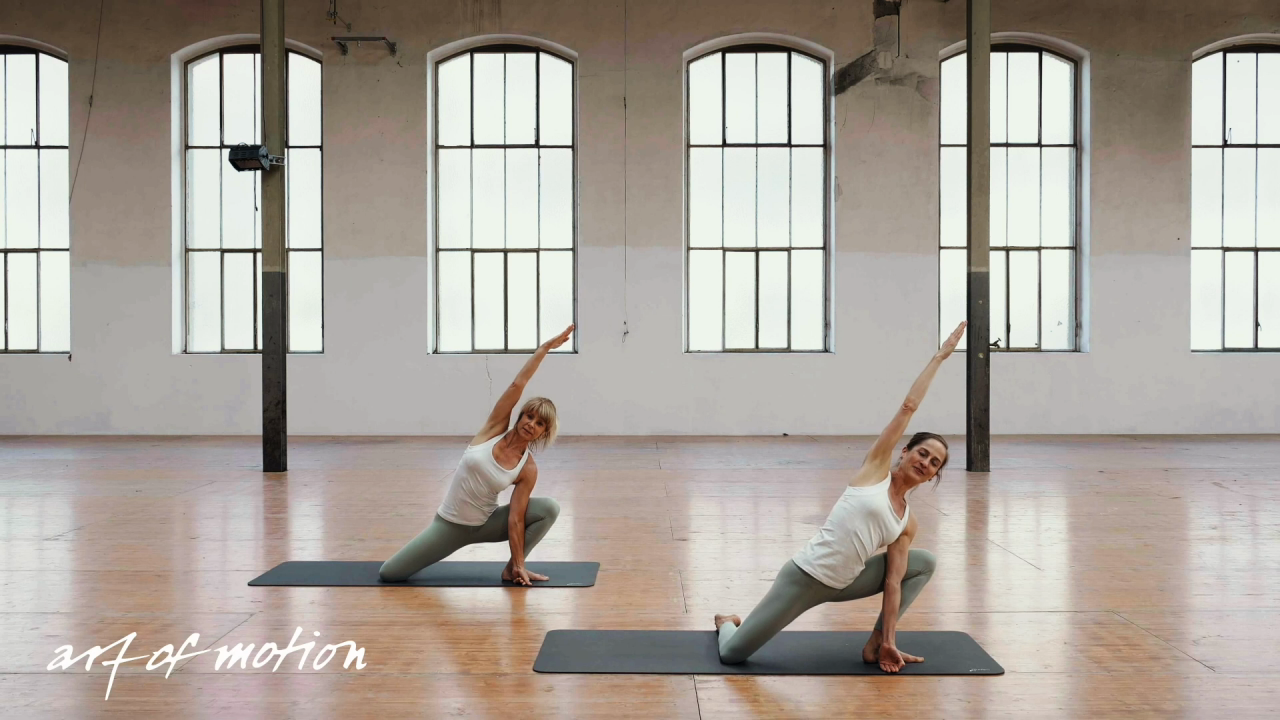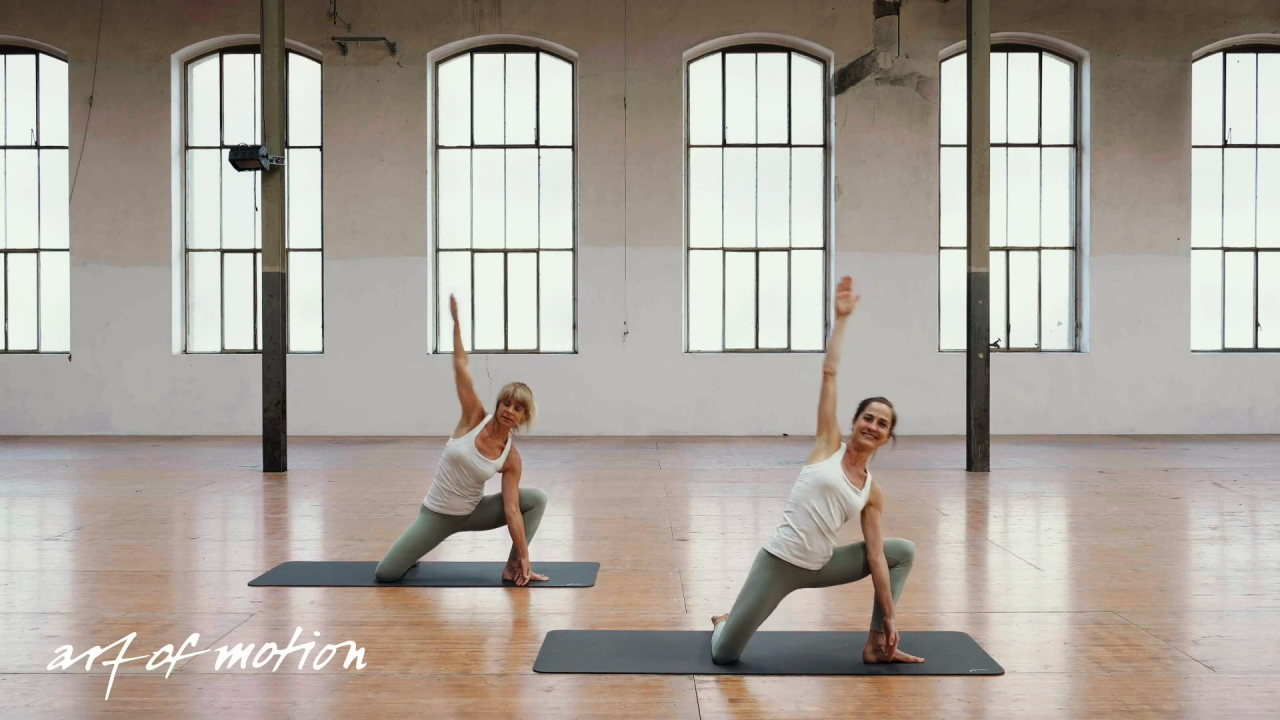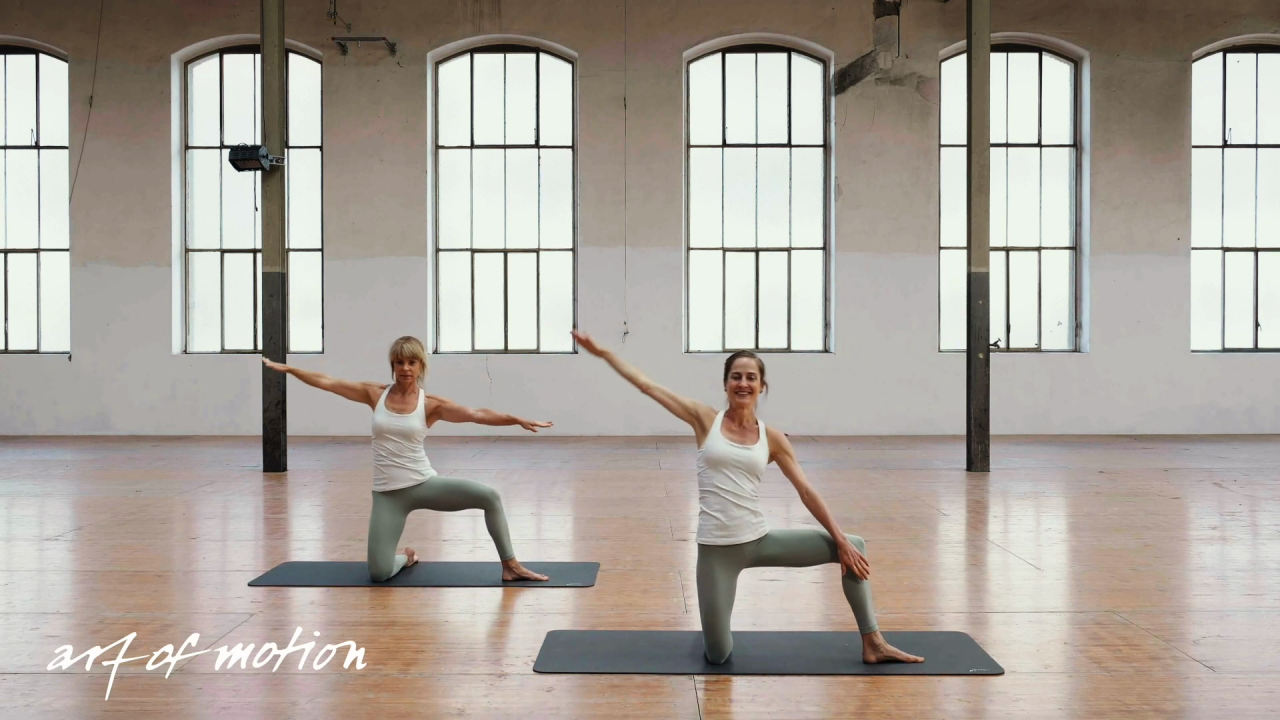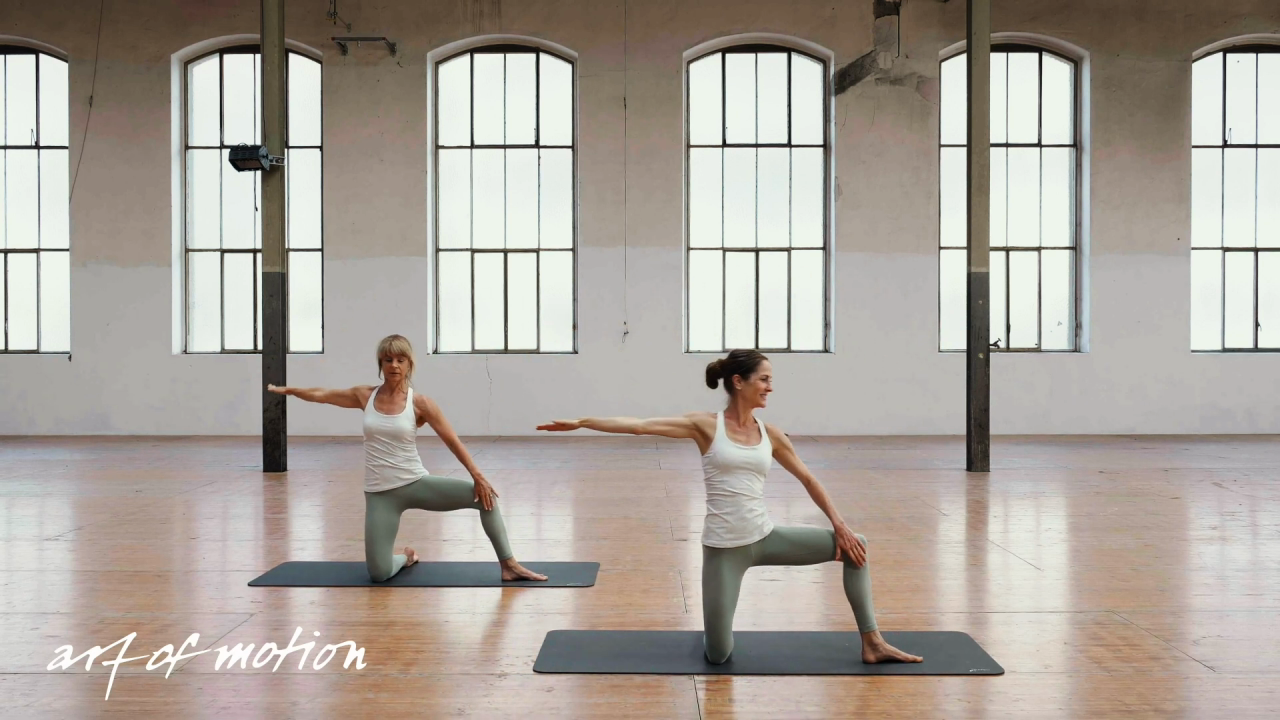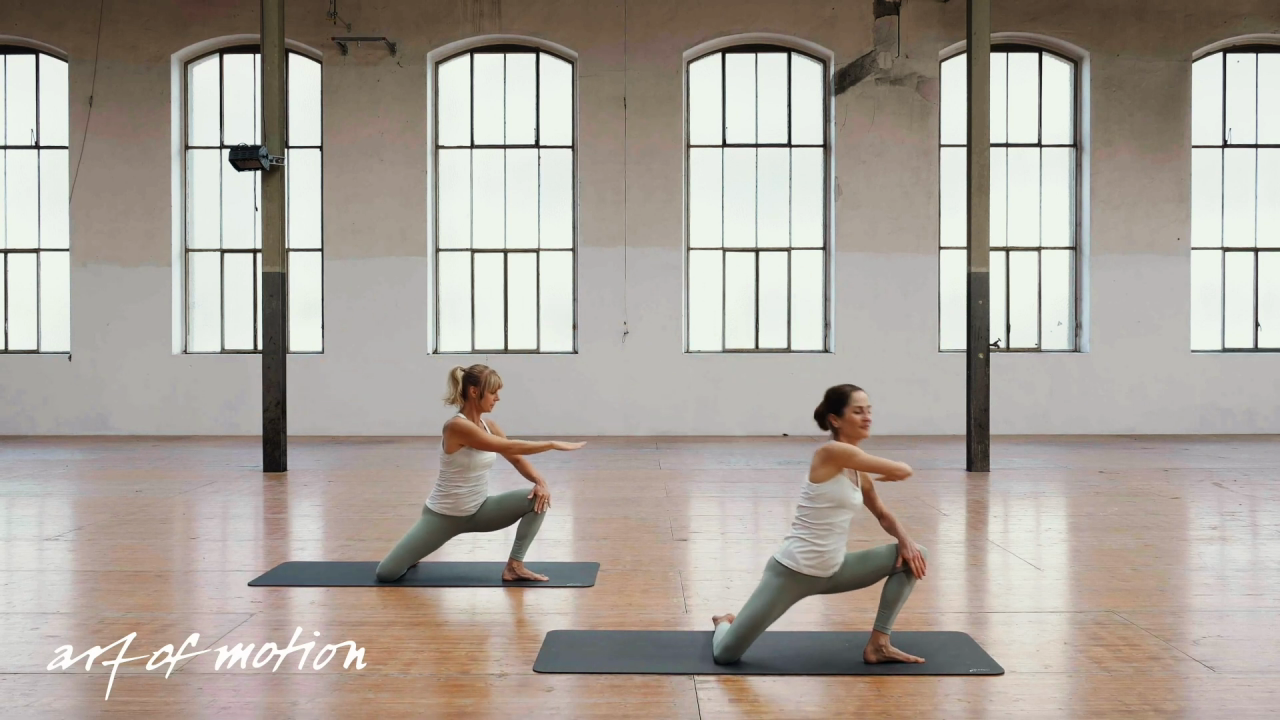
dt=1s
person 1, frame 1
left shoulder: (907, 523)
right shoulder: (876, 469)
left elbow: (893, 581)
right elbow: (909, 406)
left wrist: (889, 639)
right wrist: (940, 357)
left hip: (840, 585)
right hip: (803, 576)
left knee: (924, 563)
right knee: (732, 655)
left ankle: (875, 644)
right ankle: (728, 623)
person 1, frame 2
left shoulder: (872, 493)
right shoulder: (829, 447)
left elbow: (875, 555)
right elbow: (829, 374)
left wrist: (889, 615)
right wrist: (841, 319)
left hip: (818, 567)
right hip: (777, 563)
left knee: (902, 552)
right knee: (725, 655)
left ankle: (877, 644)
right ankle: (724, 622)
person 1, frame 3
left shoulder: (772, 438)
right shoulder: (706, 419)
left elbow: (806, 491)
right elbow: (648, 386)
left wrist: (841, 541)
right wrist: (602, 353)
left hip: (761, 541)
right hip: (716, 549)
left knee: (853, 548)
right knee: (718, 654)
left ankle: (872, 644)
right ankle: (716, 628)
person 1, frame 4
left shoulder: (770, 434)
right shoulder: (706, 424)
left elbow: (808, 480)
right elbow: (640, 425)
left wrist: (839, 524)
right wrist: (584, 421)
left hip: (766, 538)
right hip: (724, 548)
left knee: (853, 545)
right knee: (716, 654)
left ankle: (872, 643)
right ankle: (717, 628)
person 1, frame 5
left shoulder: (858, 470)
right shoulder: (829, 451)
left elbow: (883, 514)
right elbow: (900, 470)
left wrist: (906, 540)
right wrist: (882, 477)
left hip: (830, 571)
right hip: (791, 572)
left knee: (912, 556)
right knee: (726, 655)
left ankle: (878, 644)
right ankle: (727, 624)
person 2, frame 1
left shoulder: (528, 469)
right shoulder: (495, 429)
left elbow: (516, 518)
right elbow: (517, 385)
left wrist: (519, 563)
right wrist: (544, 348)
left hip: (486, 525)
right hip: (450, 524)
left knee: (549, 508)
right knee: (389, 575)
left ankle: (512, 568)
right ankle: (422, 552)
person 2, frame 2
left shoulder: (511, 459)
right shoulder: (475, 418)
left elbow: (513, 509)
right elbow: (461, 367)
left wrist: (524, 555)
right wrist: (457, 322)
left hip: (473, 513)
right hip: (436, 515)
left knee: (536, 498)
right knee: (385, 574)
left ankle: (514, 567)
right ankle: (411, 554)
person 2, frame 3
left shoulder: (430, 404)
right shoulder: (376, 393)
left elbow: (477, 415)
right elbow: (325, 382)
left wrist: (517, 419)
right wrist: (287, 368)
left hip: (424, 485)
right hip: (387, 493)
left knee: (489, 497)
right knee: (380, 573)
left ankle: (510, 566)
right ankle: (406, 557)
person 2, frame 4
left shoulder: (420, 403)
right shoulder: (365, 396)
left elbow: (452, 441)
right elbow: (321, 394)
left wrist: (478, 477)
right wrist: (286, 390)
left hip: (417, 484)
right hip: (381, 494)
left knee: (485, 497)
right knee: (379, 574)
left ankle: (509, 566)
right ankle: (406, 557)
person 2, frame 5
left shoulder: (490, 425)
right shoulder: (458, 426)
left elbow: (519, 457)
right elbow: (509, 448)
left wrist: (541, 482)
right wrist: (555, 444)
left hip: (479, 512)
right hip: (443, 516)
left knee: (539, 500)
right knee: (386, 574)
left ankle: (514, 566)
right ankle: (412, 558)
